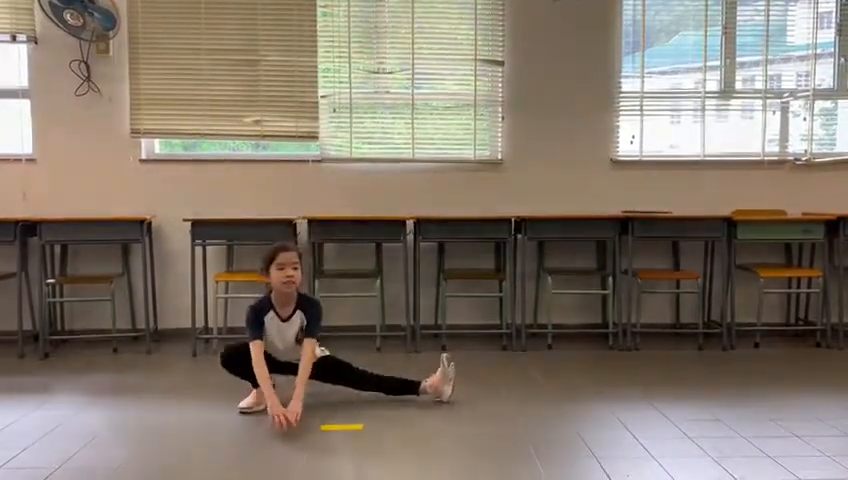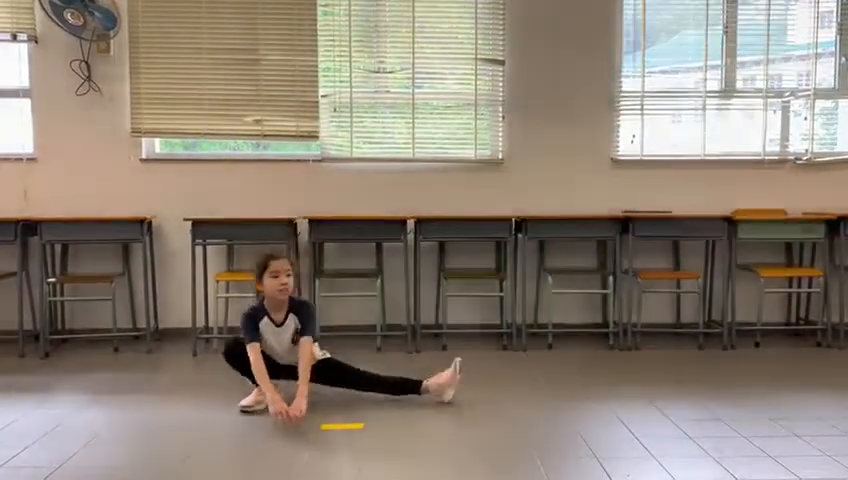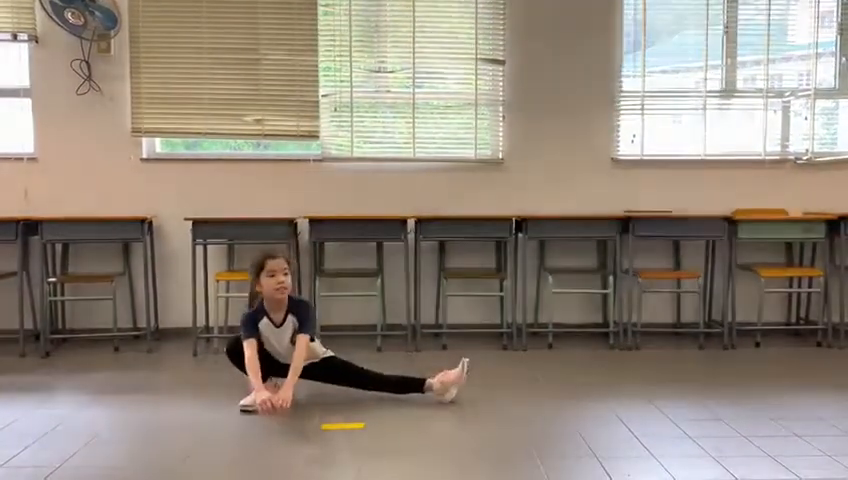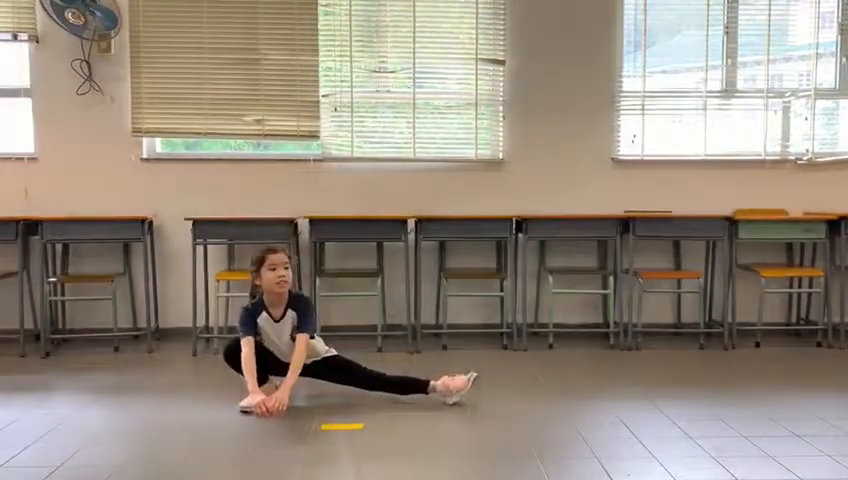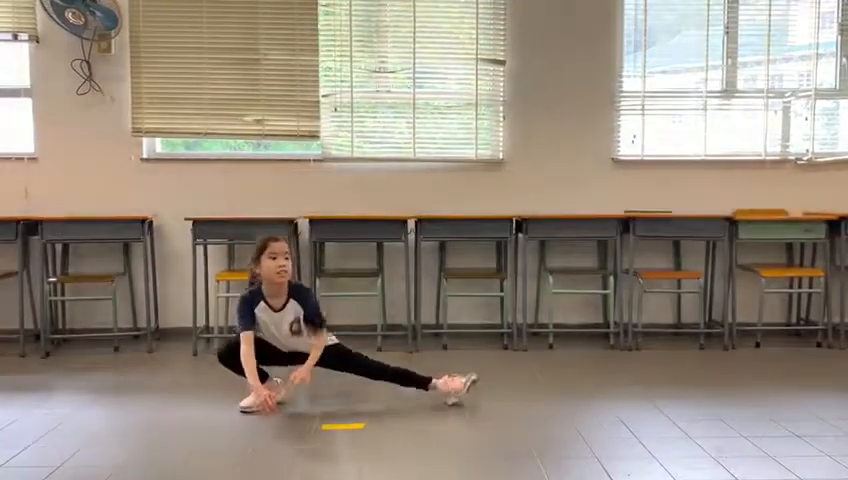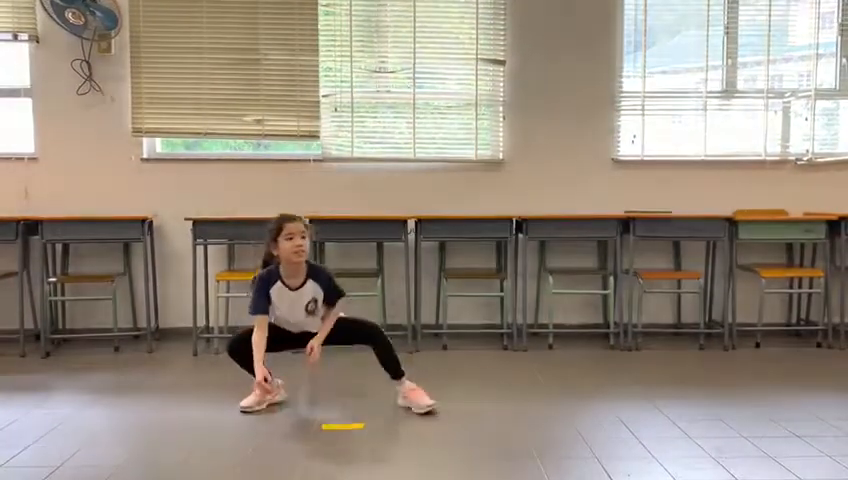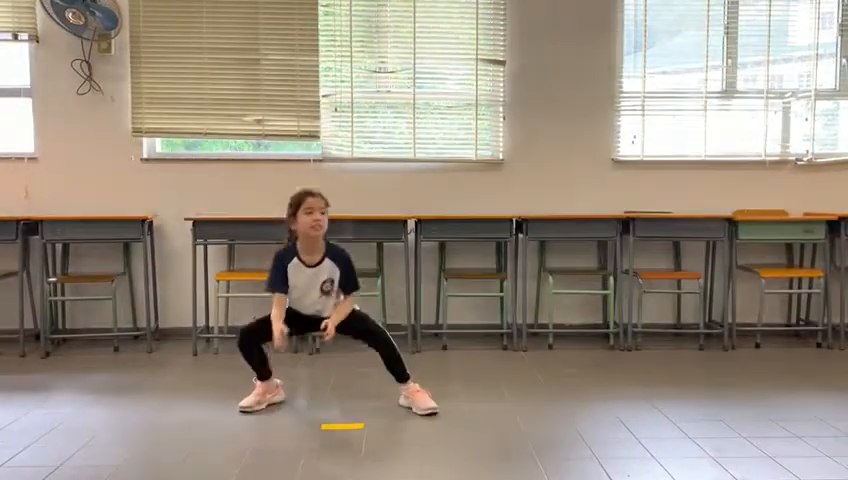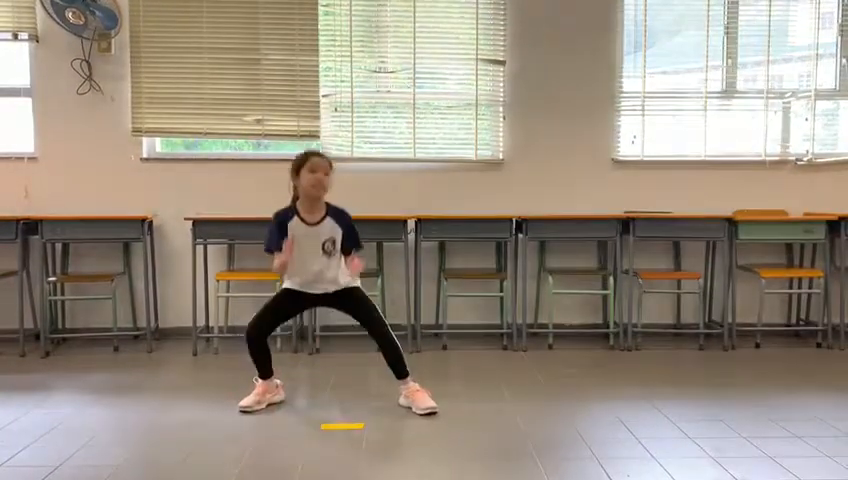
dt=0.2s
person 1, frame 1
left shoulder: (310, 306)
right shoulder: (257, 311)
left elbow: (307, 353)
right elbow: (257, 356)
left wrist: (297, 400)
right wrist: (272, 401)
left hip: (310, 361)
right hip: (274, 361)
left knee: (361, 378)
right knee: (230, 357)
left ankle: (427, 386)
right ankle: (260, 391)
person 1, frame 2
left shoulder: (303, 309)
right shoulder: (251, 317)
left elbow: (306, 351)
right elbow: (256, 358)
left wrist: (302, 396)
right wrist: (271, 395)
left hip: (312, 363)
right hip: (275, 364)
left knee: (366, 380)
right knee: (233, 348)
left ankle: (430, 386)
right ankle: (262, 392)
person 1, frame 3
left shoulder: (301, 308)
right shoulder: (252, 317)
left elbow: (302, 347)
right elbow: (250, 353)
left wrist: (288, 387)
right wrist: (260, 389)
left hip: (313, 361)
right hip: (277, 363)
left knee: (370, 380)
right knee: (235, 347)
left ankle: (434, 385)
right ankle: (268, 385)
person 1, frame 4
left shoulder: (301, 304)
right shoulder: (251, 312)
left elbow: (302, 348)
right elbow: (248, 351)
left wrist: (286, 387)
right wrist: (255, 390)
left hip: (315, 357)
right hip: (277, 360)
left knee: (373, 380)
right knee: (232, 351)
left ankle: (439, 386)
right ankle: (266, 386)
person 1, frame 5
left shoulder: (304, 295)
right shoulder: (249, 300)
left elbow: (319, 336)
right elbow: (247, 345)
left wrist: (308, 366)
right wrist: (257, 386)
left hip: (314, 348)
right hip: (279, 351)
left knee: (372, 367)
right knee: (228, 354)
left ankle: (439, 384)
right ankle: (272, 388)
person 1, frame 6
left shoulder: (321, 276)
right shoulder: (265, 280)
left elbow: (332, 309)
right elbow: (260, 326)
left wrist: (319, 339)
right wrist: (258, 368)
left hip: (323, 328)
right hip: (287, 332)
left knee: (373, 332)
right knee: (236, 346)
left ankle: (405, 388)
right ankle: (270, 388)
person 1, frame 7
left shoulder: (339, 256)
right shoulder: (284, 257)
left elbow: (348, 298)
right elbow: (278, 303)
left wrist: (335, 320)
right wrist: (278, 327)
left hip: (335, 314)
right hip: (298, 314)
left knee: (380, 337)
right knee: (246, 337)
left ankle: (408, 389)
right ankle: (268, 387)
person 1, frame 8
left shoulder: (340, 218)
right shoulder: (284, 219)
left elbow: (351, 258)
right elbow: (278, 268)
left wrist: (354, 265)
right wrist: (283, 260)
left hip: (339, 286)
right hip: (298, 288)
left knee: (379, 328)
right knee: (255, 330)
left ankle: (409, 387)
right ankle: (267, 384)
